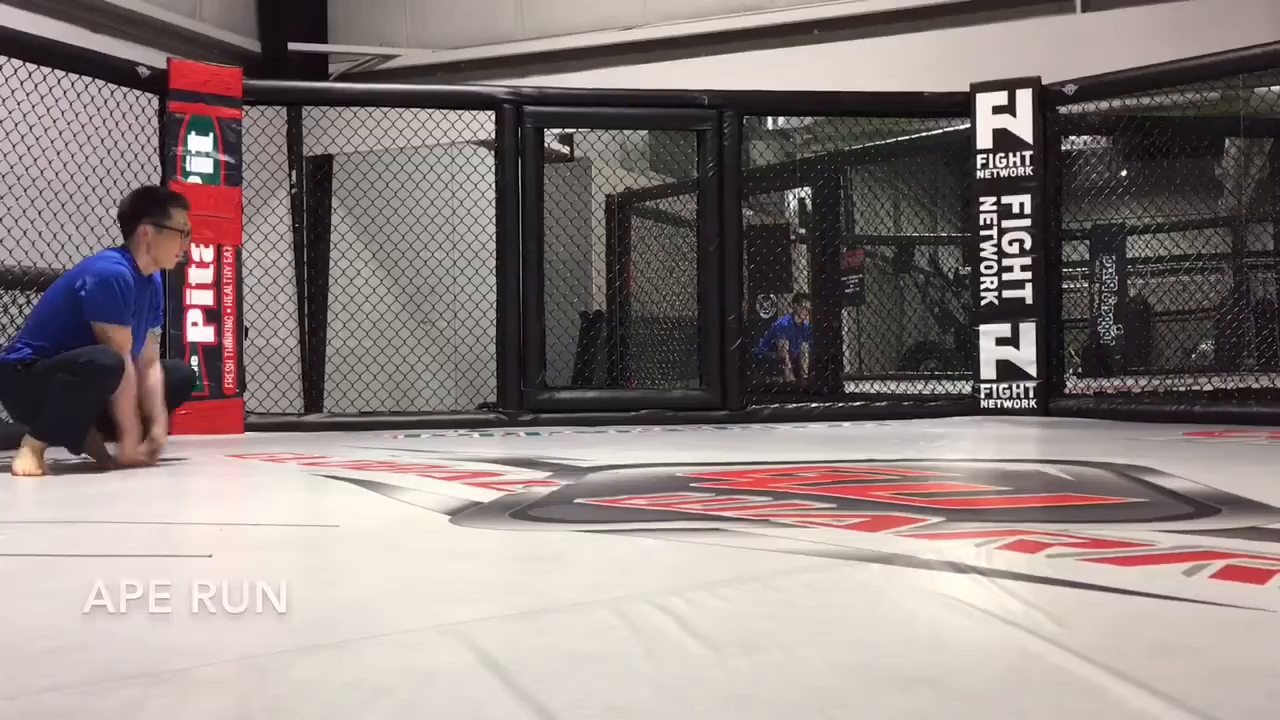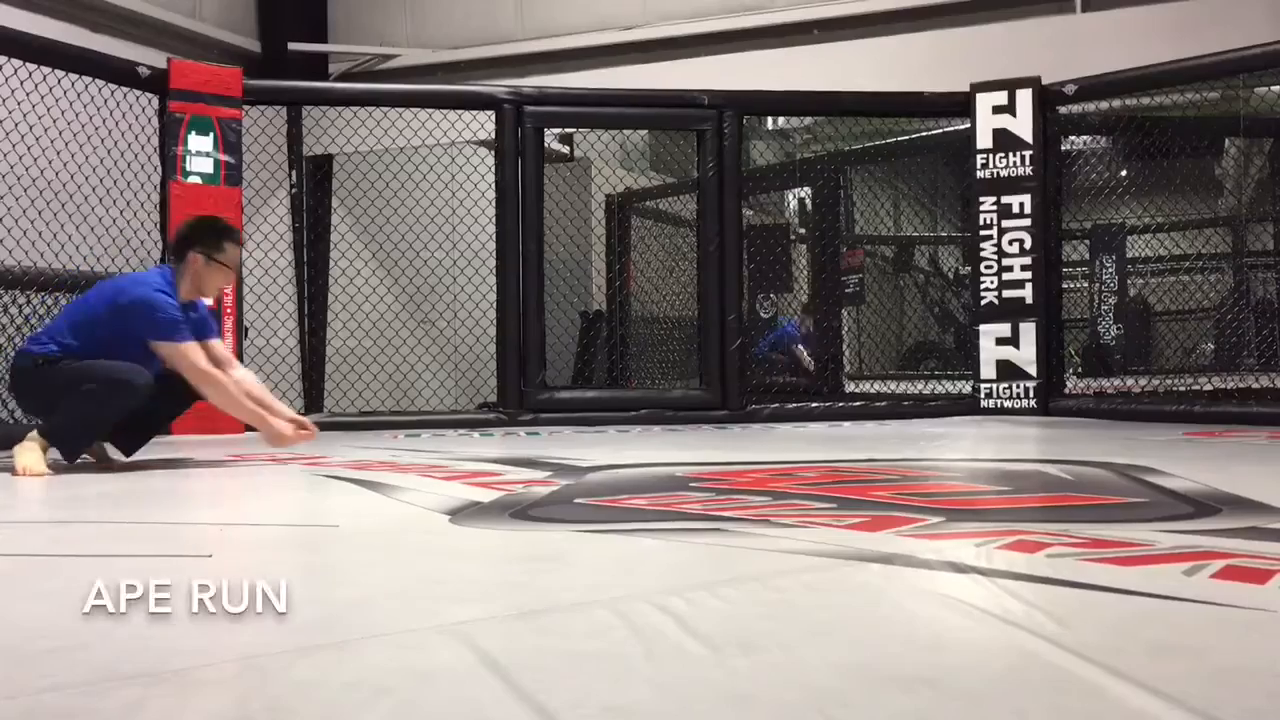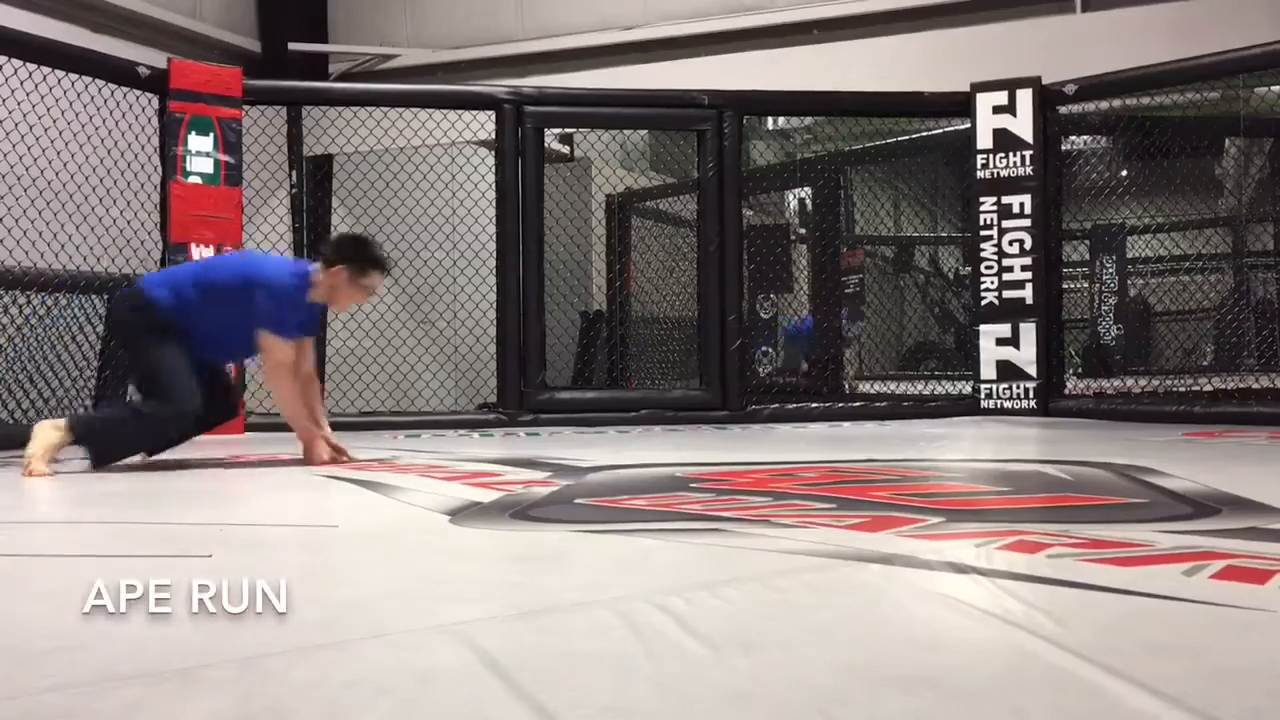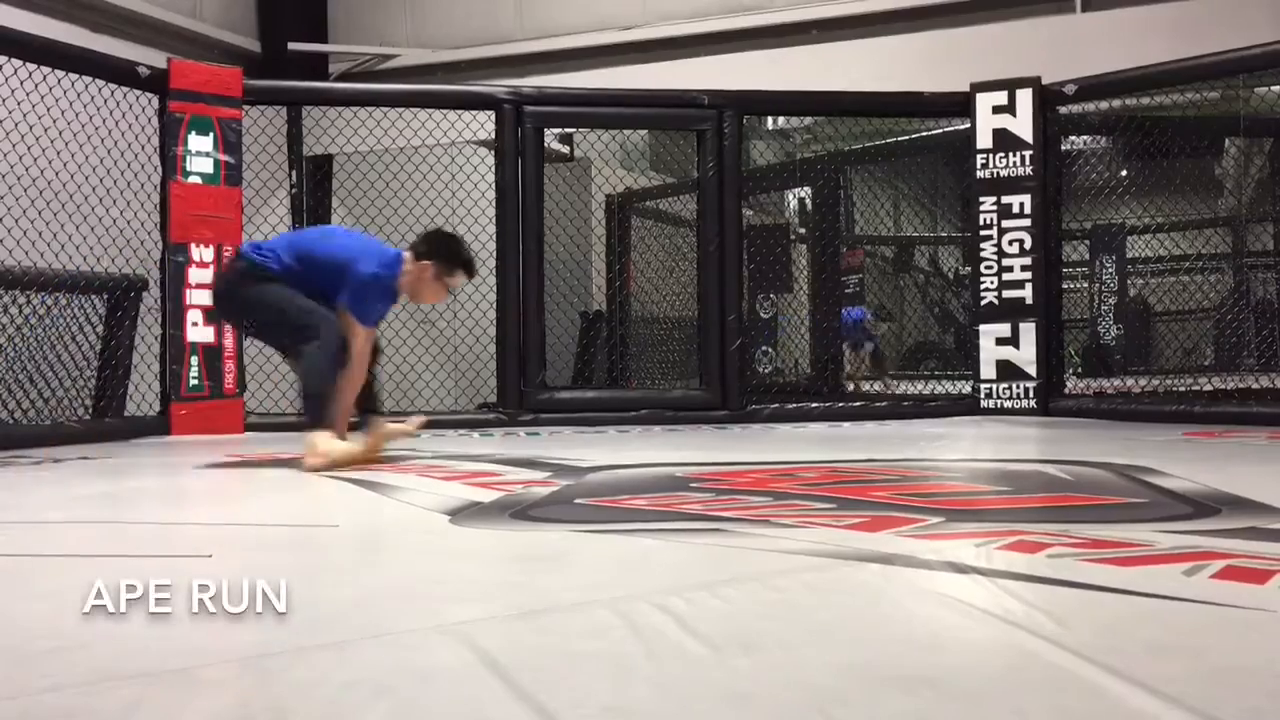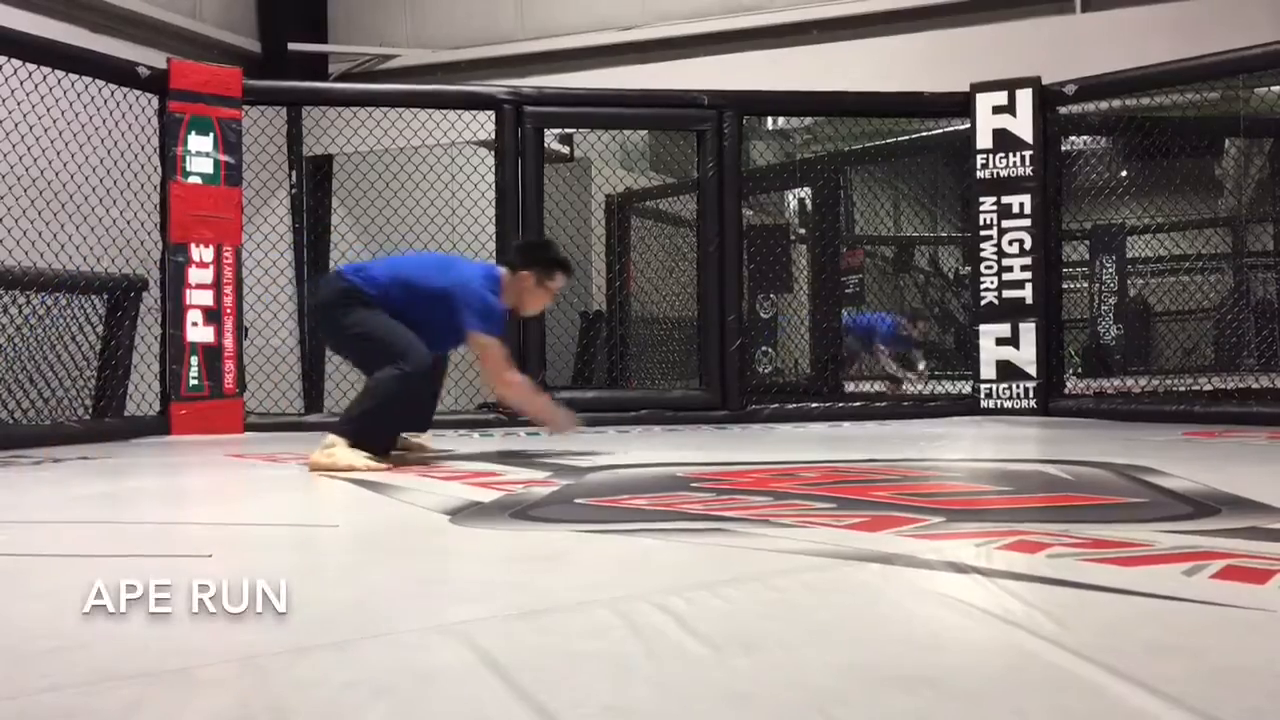
dt=0.3s
person 1, frame 1
left shoulder: (152, 281)
right shoulder: (110, 275)
left elbow: (146, 361)
right elbow: (120, 363)
left wrist: (157, 425)
right wrist: (129, 438)
right hip: (25, 382)
left knee: (180, 376)
right knee: (105, 363)
left ankle: (88, 438)
right ankle: (36, 443)
person 1, frame 2
left shoulder: (191, 306)
right shoulder: (151, 299)
left elbow: (230, 370)
right elbow: (204, 377)
left wrist: (284, 414)
right wrist: (266, 424)
right hip: (40, 373)
left knee: (181, 387)
right knee: (130, 382)
left ankle: (91, 441)
right ankle: (37, 442)
person 1, frame 3
left shoulder: (308, 297)
right shoulder: (283, 286)
left elbow: (305, 376)
right elbow: (280, 380)
left wrist: (322, 433)
right wrist: (313, 440)
left hip: (179, 326)
right hip: (147, 314)
left knee: (223, 404)
right knee: (180, 409)
left ankle: (125, 437)
right ankle: (60, 431)
person 1, frame 4
left shoulder: (388, 274)
right shoulder: (373, 274)
left elbow: (360, 353)
right elbow: (352, 359)
right wrist: (334, 424)
left hip: (266, 282)
right hip: (243, 283)
left knee: (360, 344)
right knee: (330, 338)
left ankle: (348, 428)
right ankle: (320, 440)
person 1, frame 5
left shoulder: (486, 282)
right shoulder: (481, 294)
left elbow: (501, 374)
right elbow: (503, 380)
right wrist: (553, 415)
left hip: (354, 300)
right hip: (340, 301)
left knee: (429, 360)
right knee: (413, 363)
left ankle: (386, 436)
right ankle: (337, 446)
